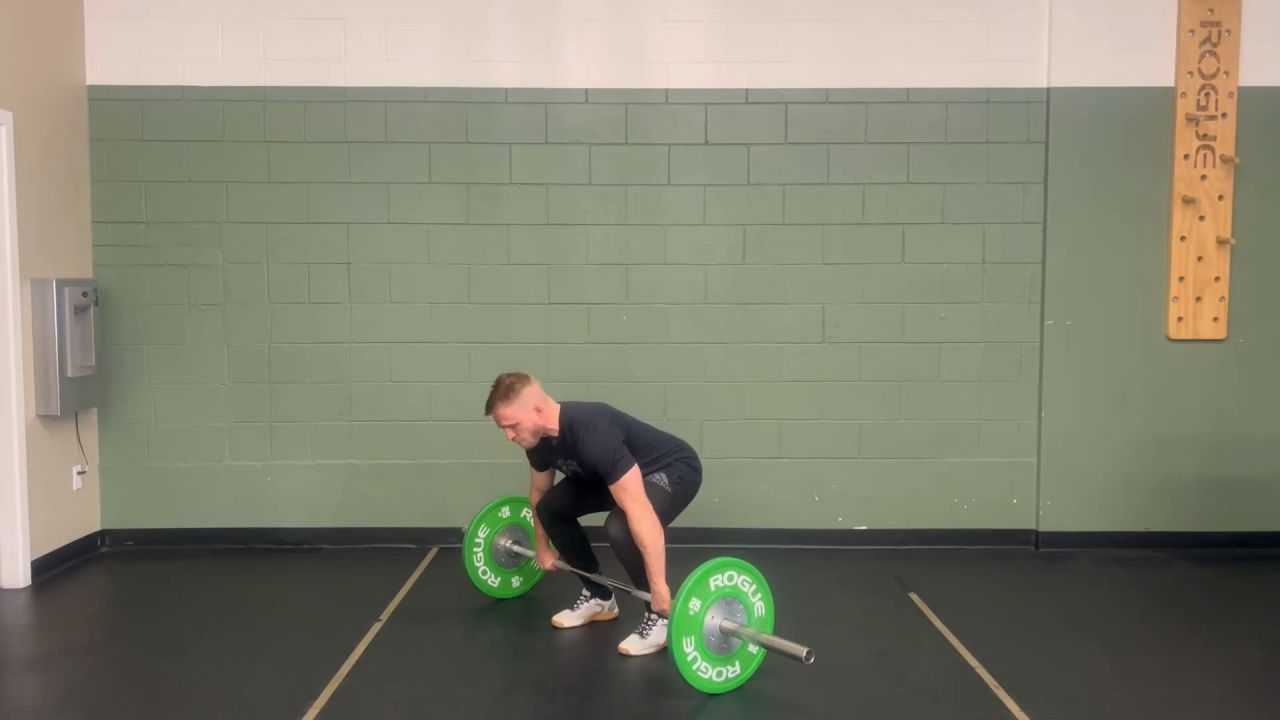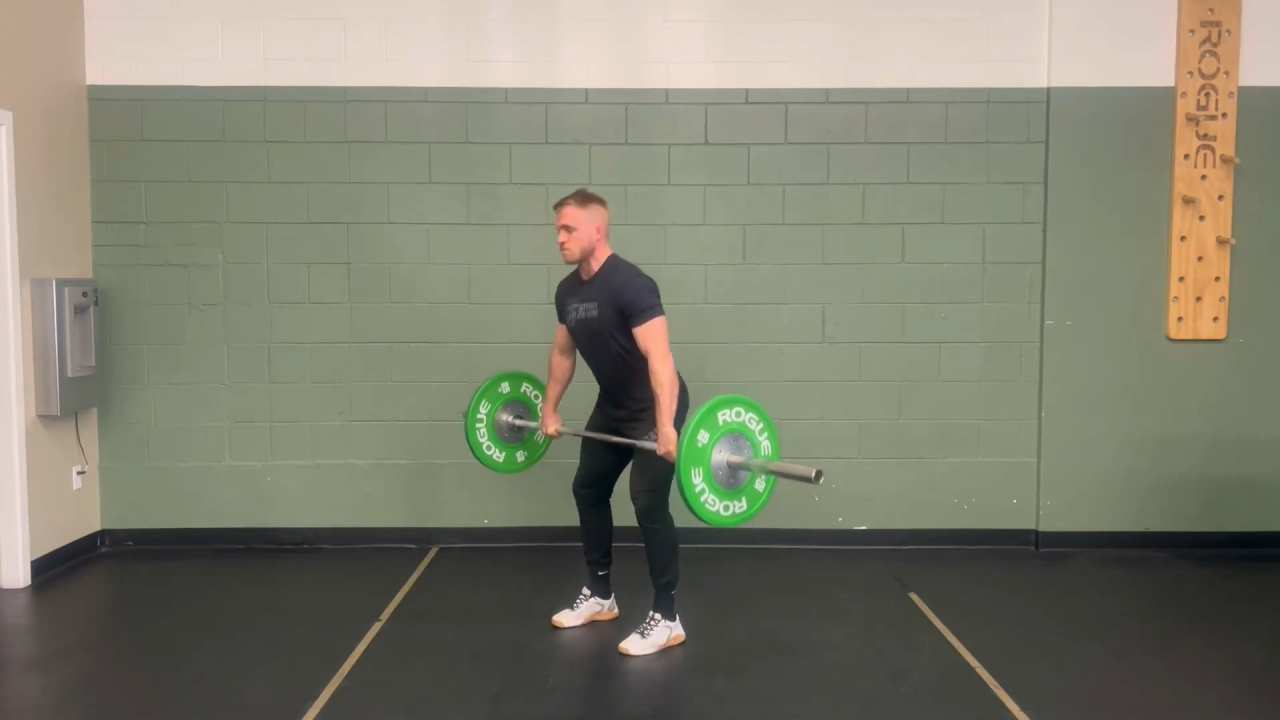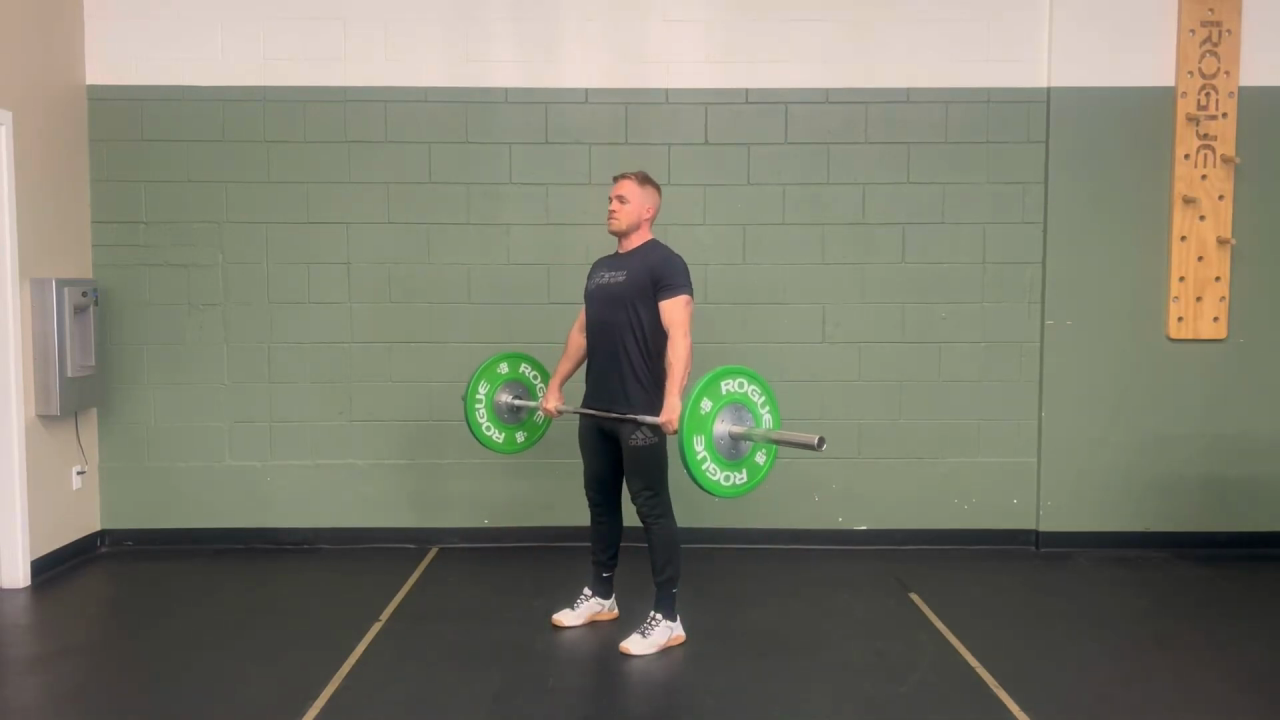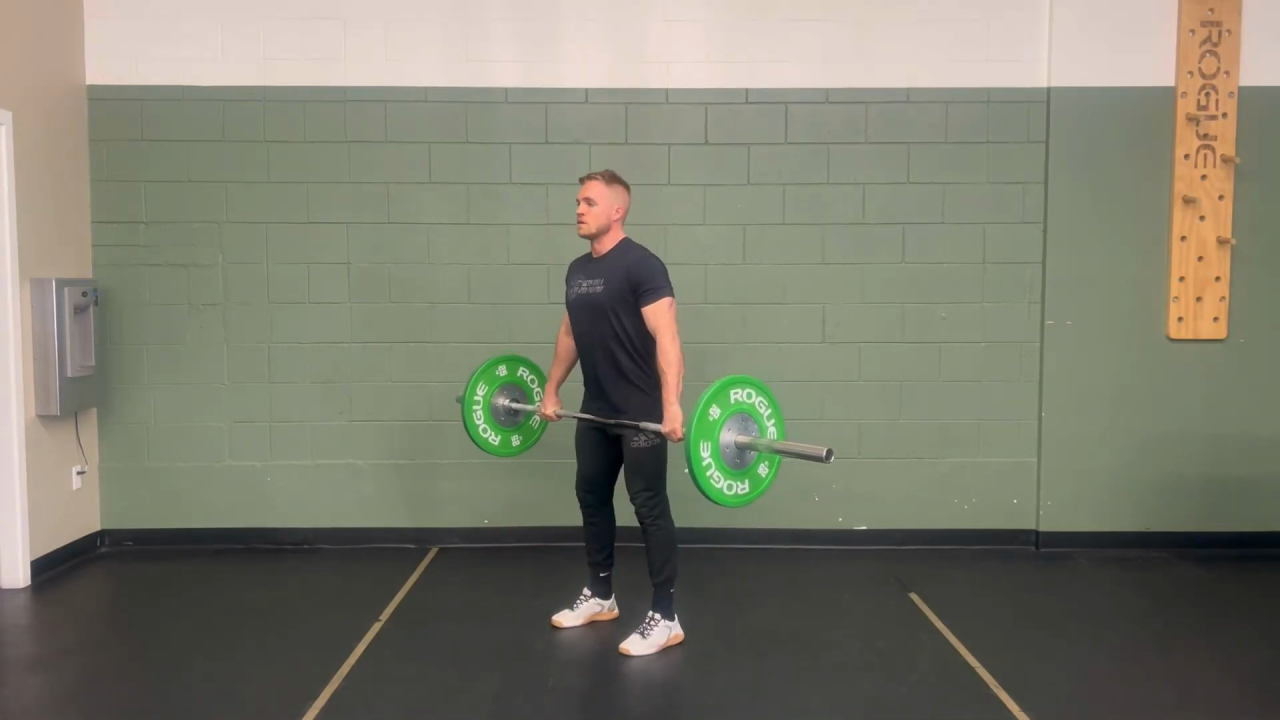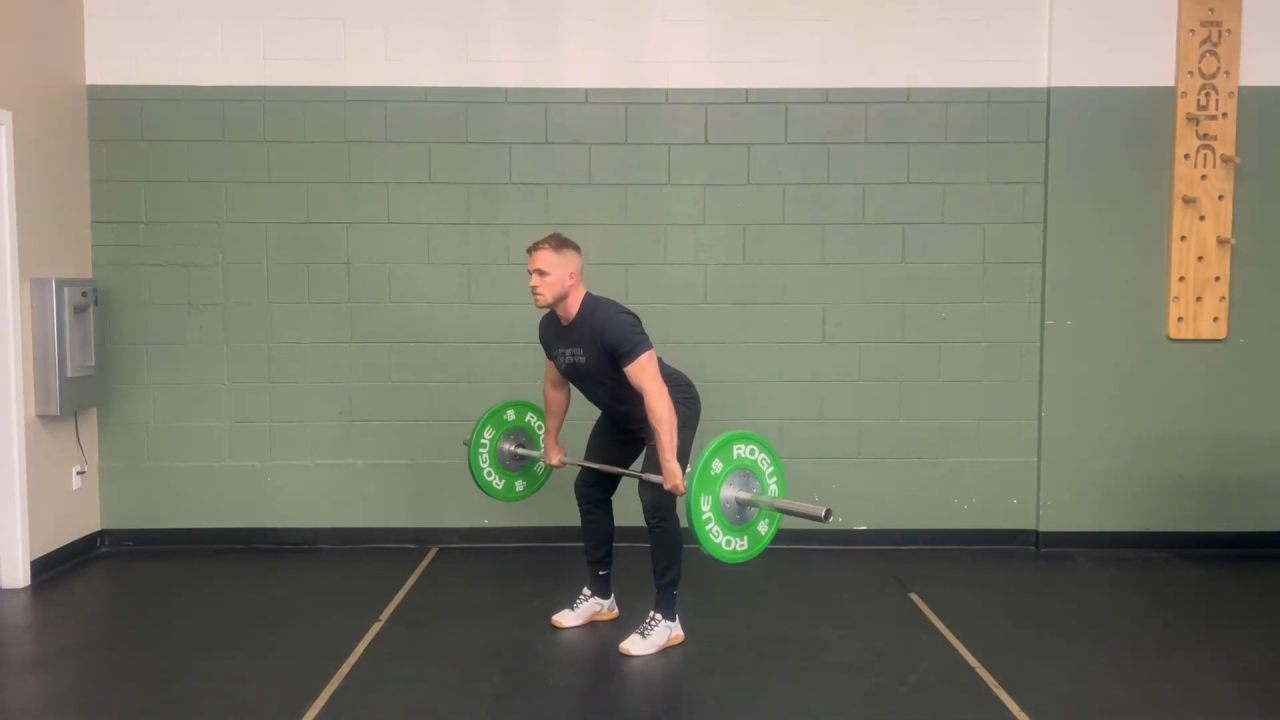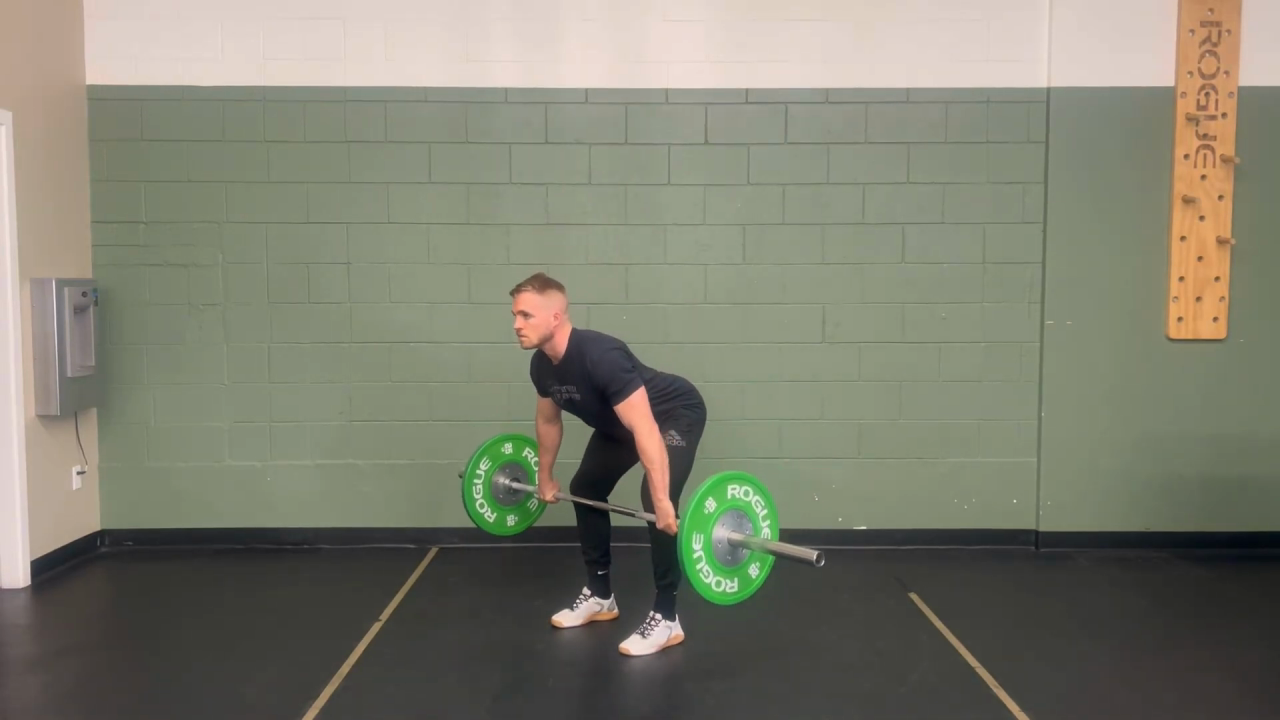
dt=0.7s
person 1, frame 1
left shoulder: (592, 434)
right shoulder: (540, 439)
left elbow: (639, 510)
right elbow: (540, 493)
left wrist: (659, 586)
right wrist: (542, 547)
left hip: (674, 469)
left knee: (619, 528)
right knee: (552, 508)
left ankle: (661, 617)
right ankle: (598, 597)
person 1, frame 2
left shoulder: (629, 283)
right shoulder: (568, 290)
left elbow: (661, 357)
right elbow: (563, 353)
left wrist: (666, 428)
right wrist: (549, 408)
left hip: (653, 406)
right hip: (613, 407)
left knee: (648, 502)
right knee: (587, 491)
left ankle: (666, 618)
right ankle: (599, 596)
person 1, frame 3
left shoulder: (664, 264)
right shoulder: (601, 268)
left elbow: (678, 335)
right elbow: (582, 331)
left wrist: (672, 399)
right wrist: (555, 385)
left hip: (641, 411)
right hip: (596, 408)
left knee: (652, 508)
right knee: (601, 501)
left ankle: (666, 618)
right ankle: (600, 595)
person 1, frame 4
left shoulder: (641, 265)
right shoulder: (577, 270)
left elbow: (666, 338)
right elbow: (569, 334)
left wrist: (671, 406)
right wrist: (551, 390)
left hip: (640, 412)
right hip: (596, 409)
left knee: (649, 506)
right knee: (591, 497)
left ankle: (665, 618)
right ankle: (599, 595)
person 1, frame 5
left shoulder: (611, 322)
right shoulder: (550, 329)
left elbow: (655, 391)
right elbow: (556, 386)
left wrist: (670, 462)
right wrist: (551, 441)
left hip: (671, 406)
right hip: (620, 413)
left knee: (657, 500)
right knee: (590, 488)
left ankle: (666, 619)
right ankle: (599, 596)
person 1, frame 6
left shoulder: (600, 357)
right shoulder: (542, 366)
left elbow: (645, 430)
right elbow: (548, 421)
left wrist: (662, 502)
right wrist: (545, 476)
left hip: (675, 413)
right hip: (619, 421)
left knee: (656, 504)
right knee: (585, 488)
left ankle: (666, 618)
right ankle: (599, 595)
